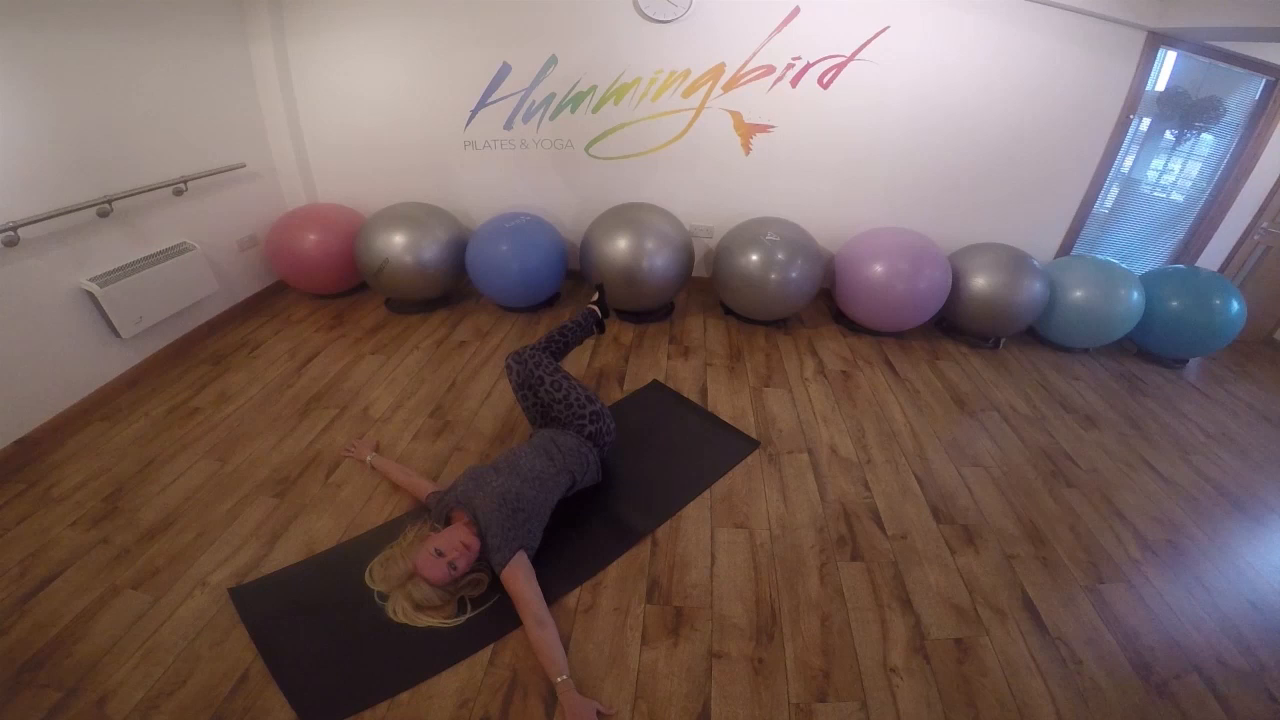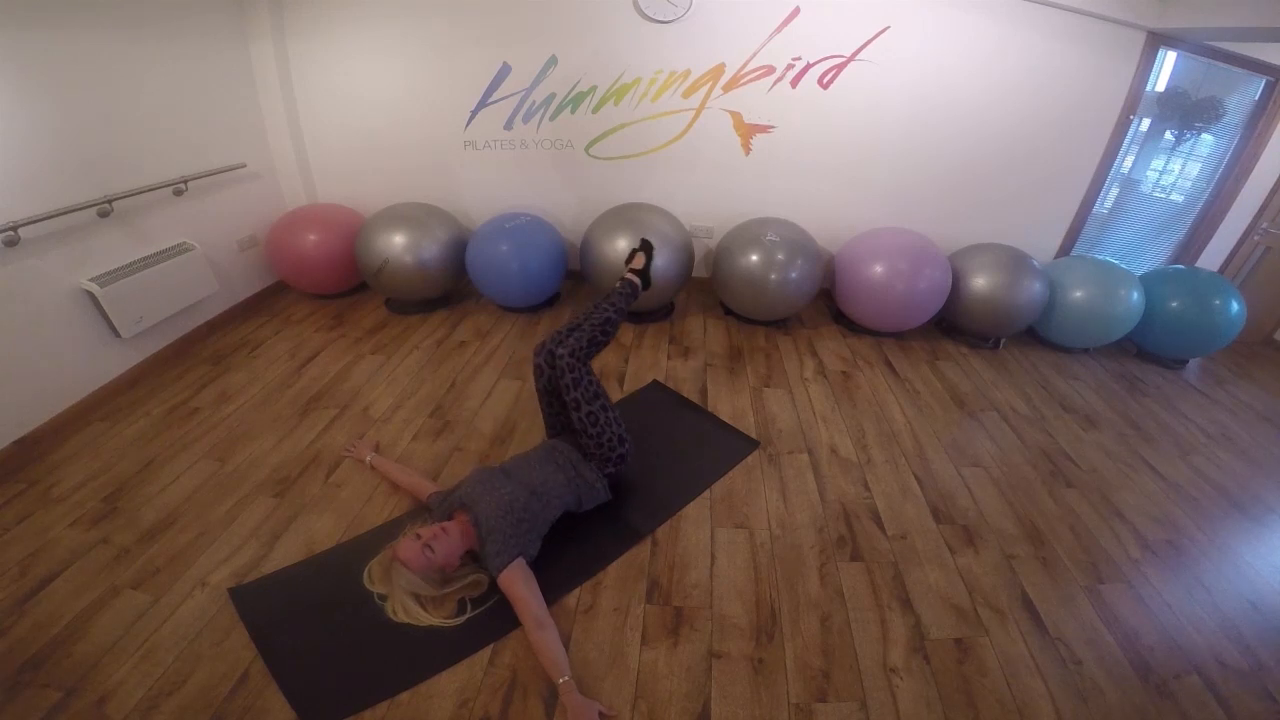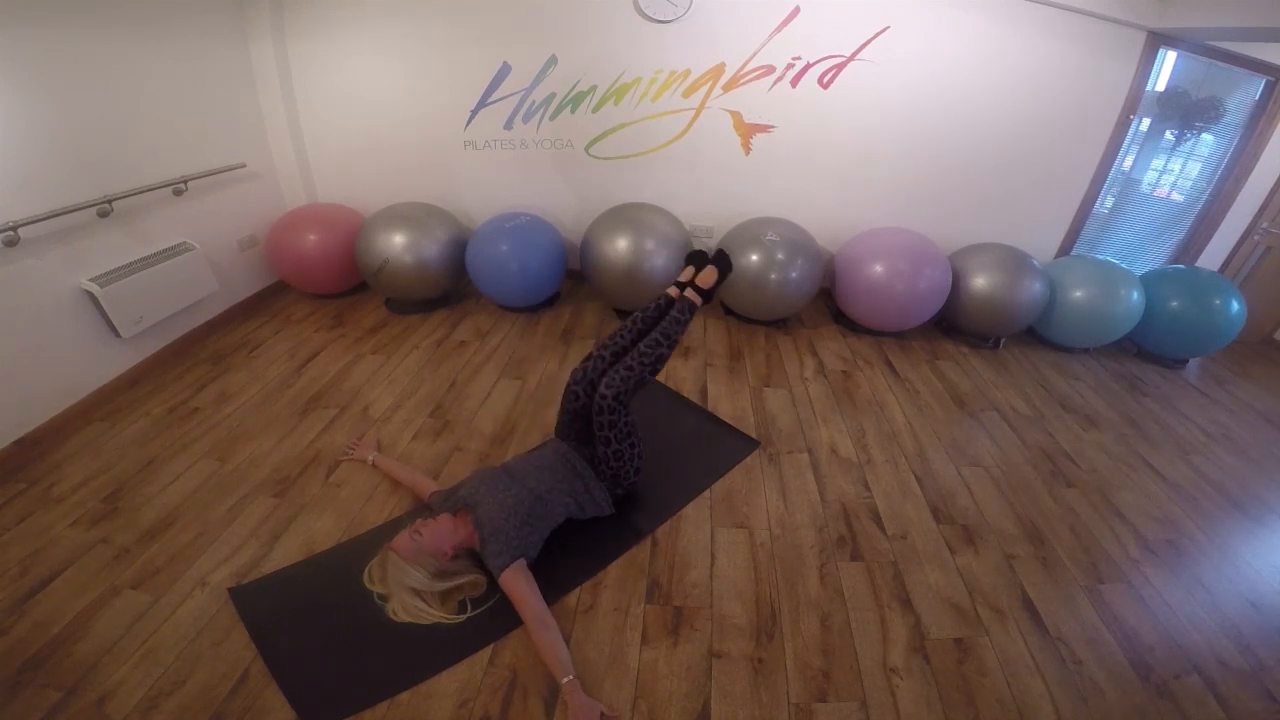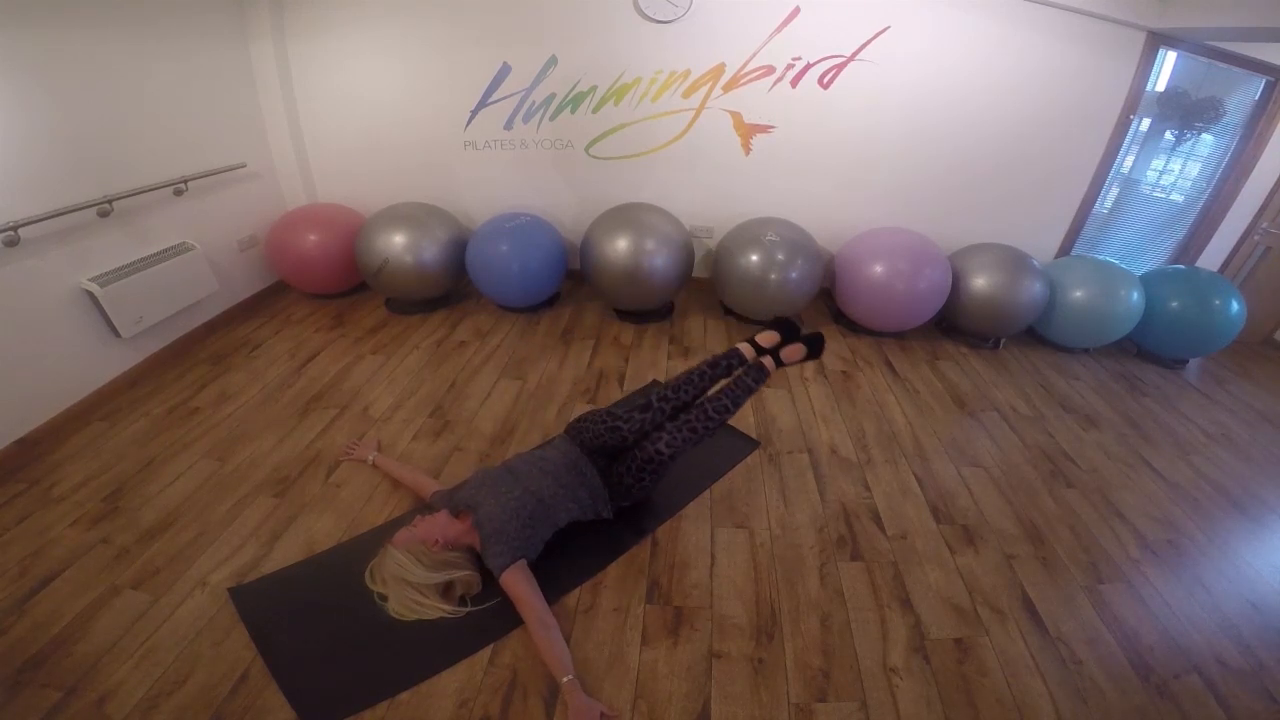
dt=1s
person 1, frame 1
left shoulder: (444, 509)
right shoulder: (498, 546)
left elbow: (413, 478)
right elbow: (537, 621)
left wrist: (370, 455)
left hip: (548, 441)
right hip: (582, 443)
left ankle: (594, 314)
right ankle: (595, 313)
person 1, frame 2
left shoulder: (448, 508)
right shoulder: (495, 550)
left elbow: (413, 479)
right elbow: (538, 622)
left wrist: (371, 456)
left hip: (558, 450)
right hip: (594, 467)
left knee: (550, 355)
right knee: (566, 358)
left ankle: (630, 282)
right ankle: (632, 282)
person 1, frame 3
left shoulder: (450, 506)
right shoulder: (496, 548)
left elbow: (416, 477)
right elbow: (540, 622)
left wrist: (372, 455)
left hip: (564, 451)
right hip: (601, 480)
left knee: (588, 380)
right knee: (611, 389)
left ankle: (680, 291)
right ankle: (693, 298)
person 1, frame 4
left shoulder: (454, 504)
right shoulder: (495, 548)
left elbow: (421, 481)
right elbow: (540, 620)
left wrist: (374, 456)
left hip: (576, 445)
right hip: (607, 489)
left knee: (639, 418)
right knee: (662, 443)
left ankle: (754, 350)
right ankle: (766, 363)
